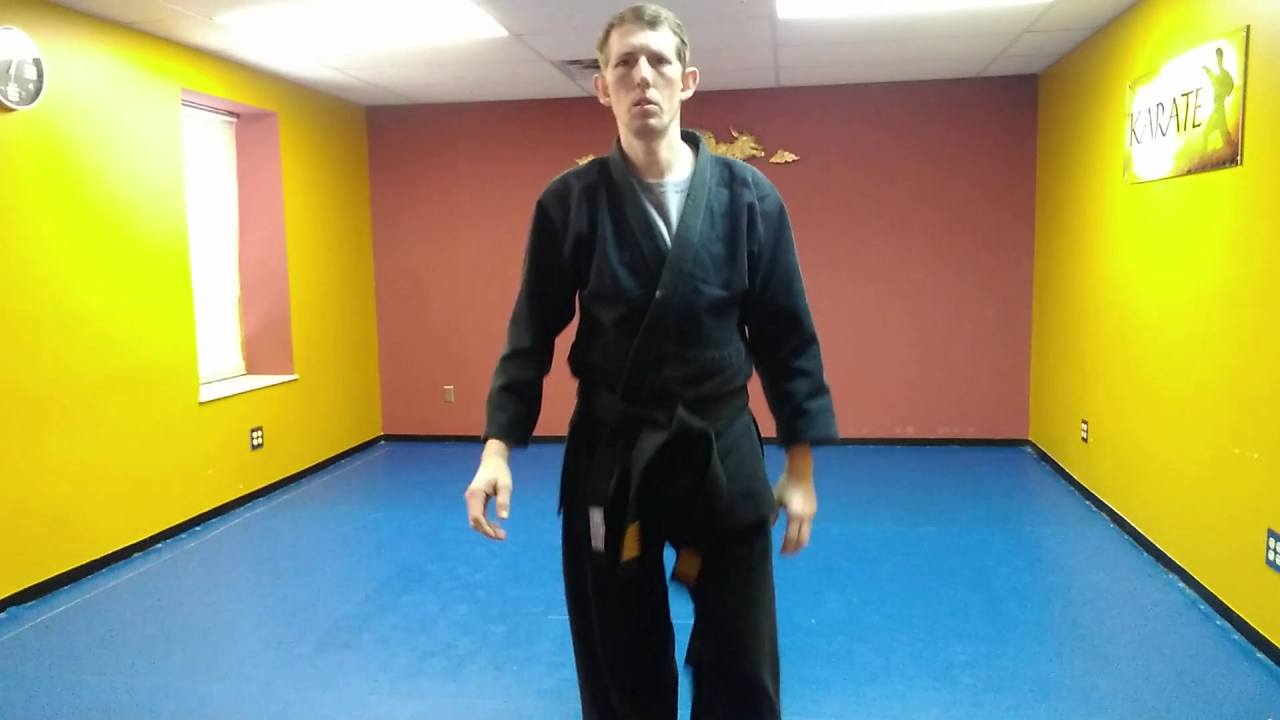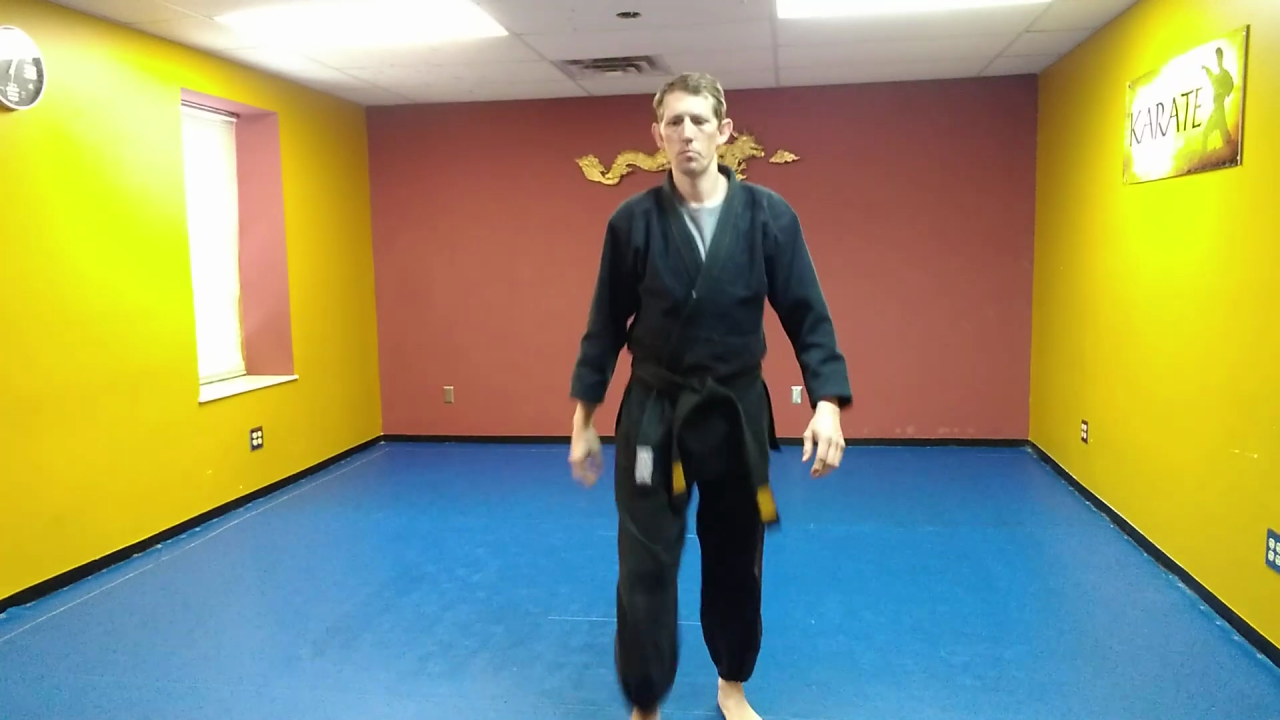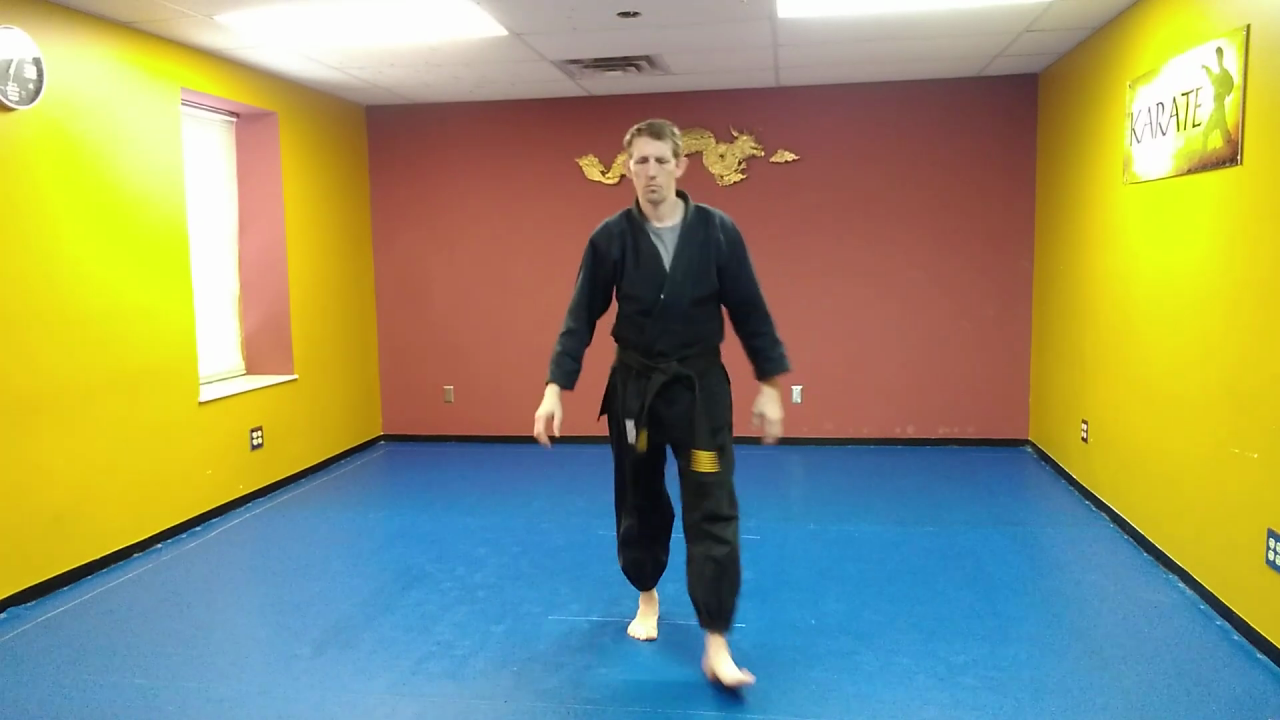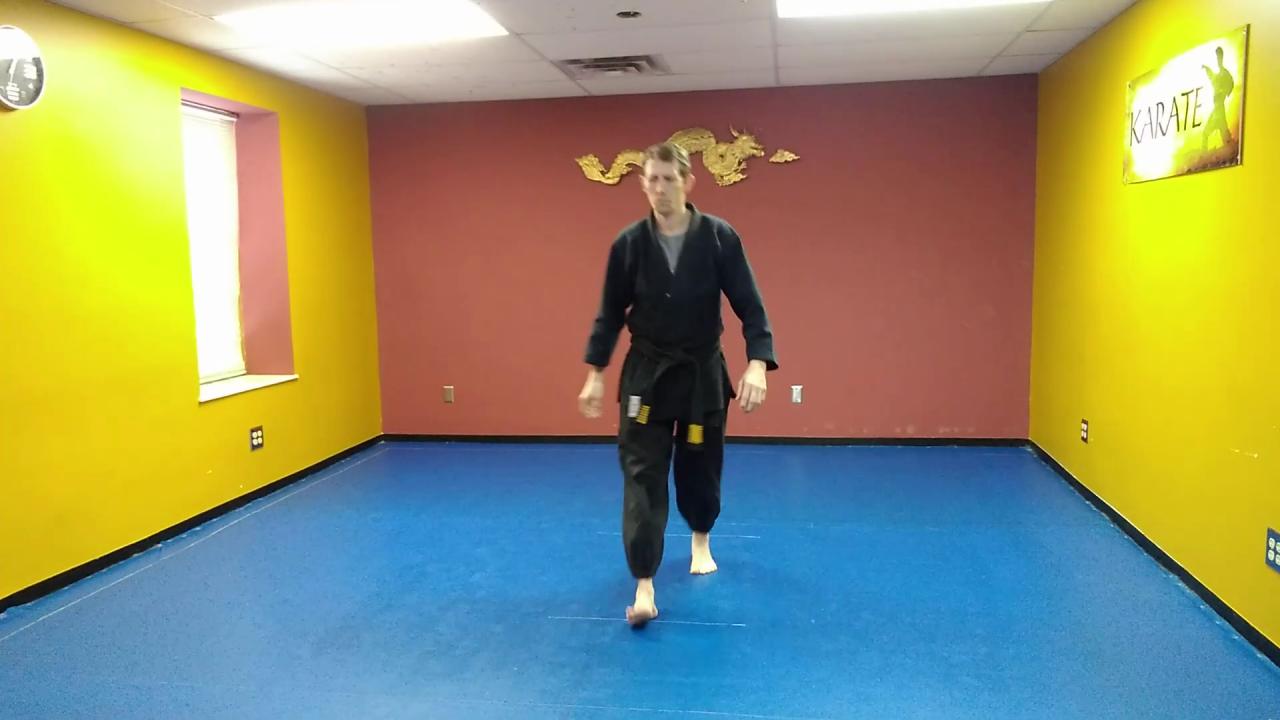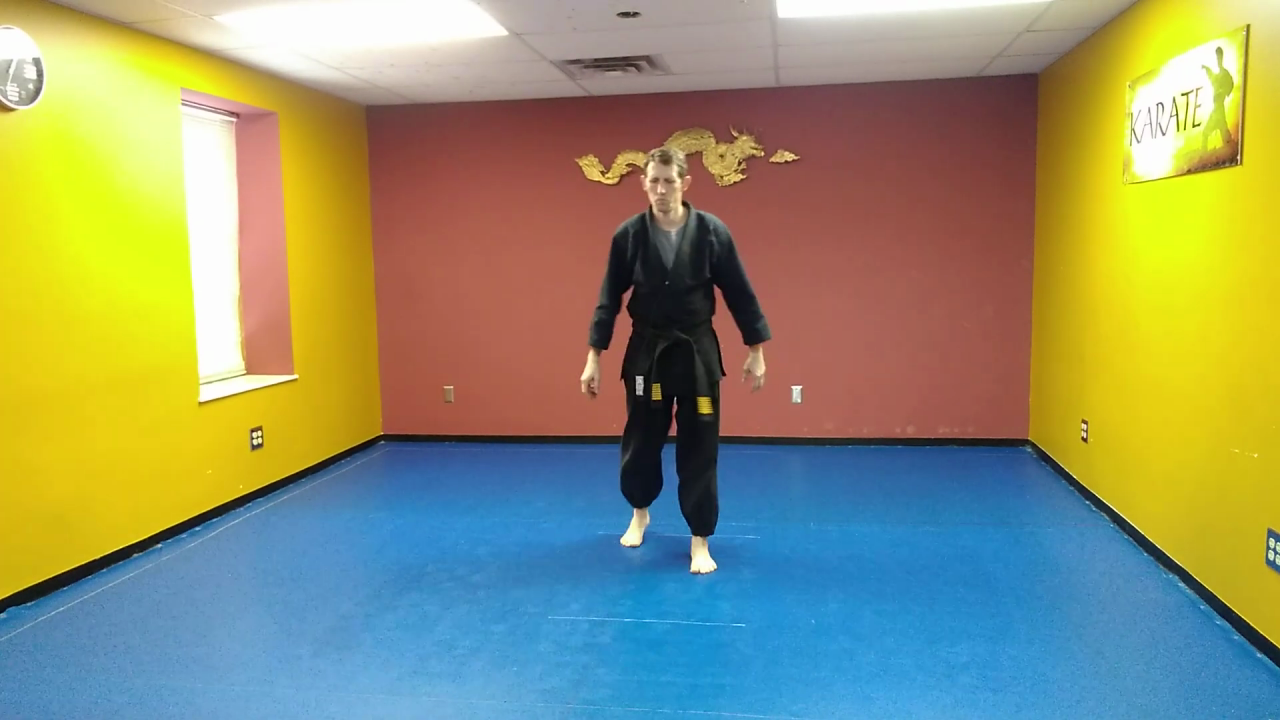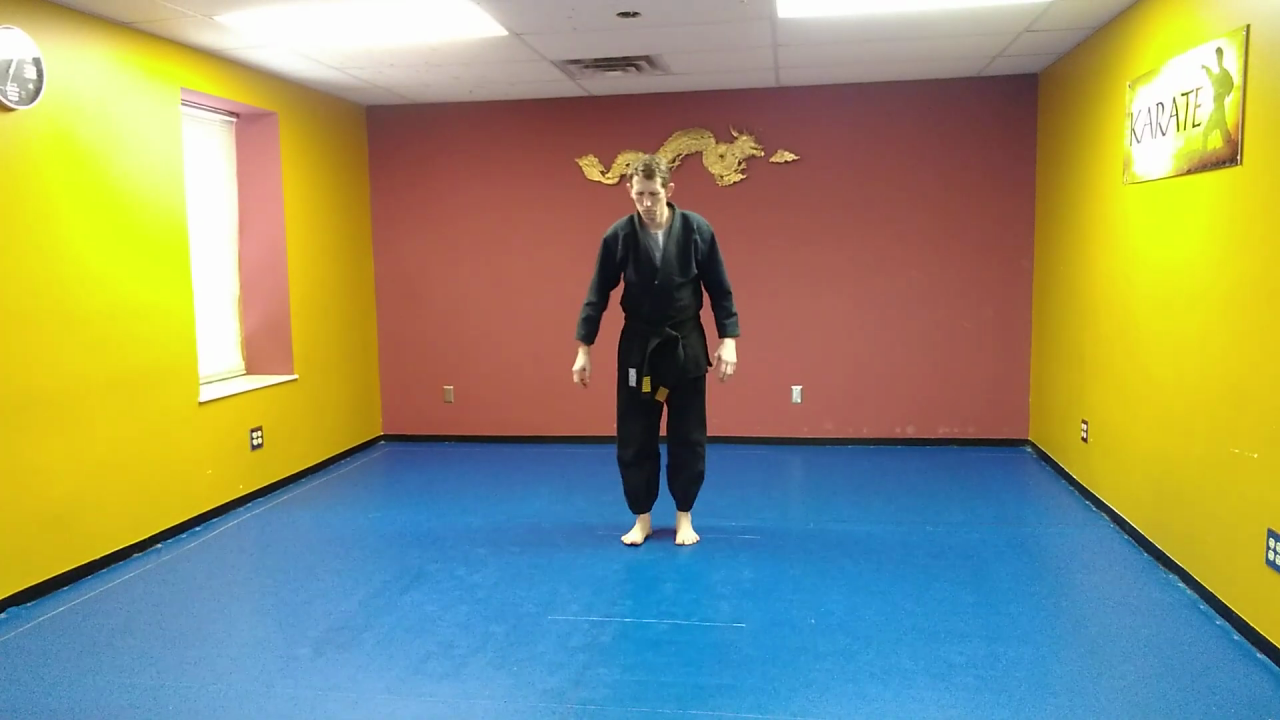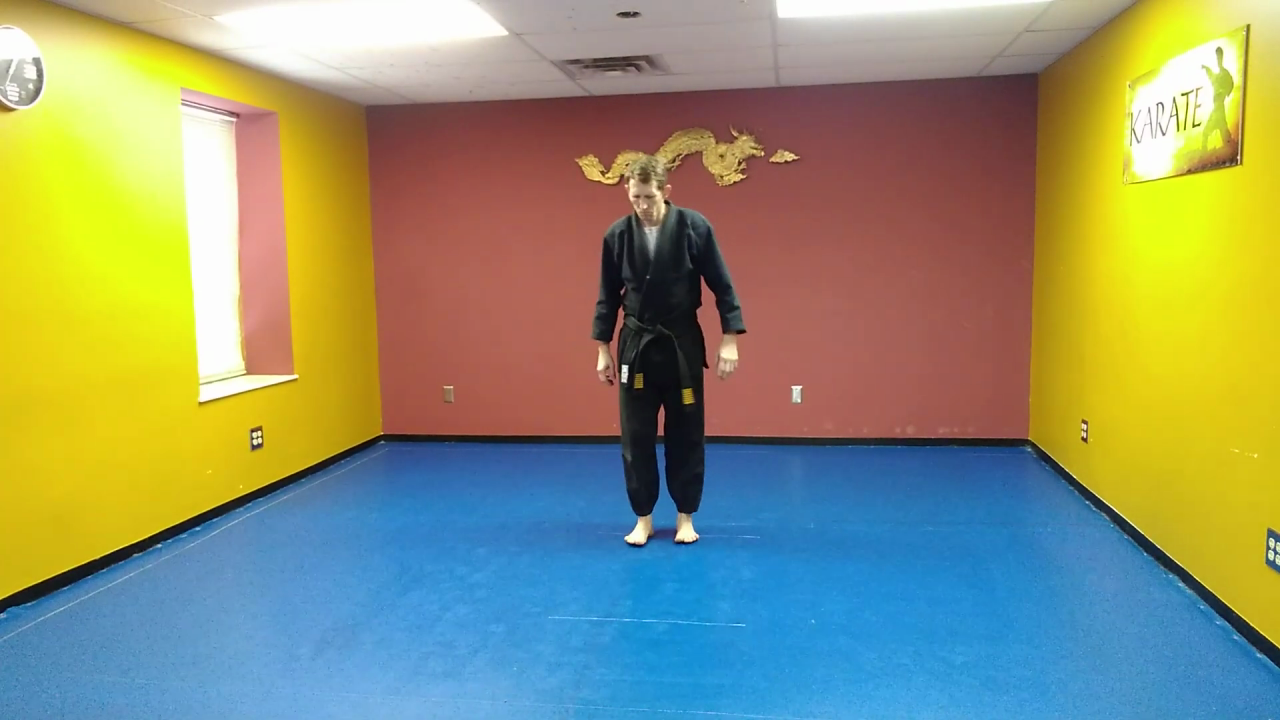
dt=0.5s
person 1, frame 1
left shoulder: (749, 197)
right shoulder: (567, 203)
left elbow: (787, 340)
right elbow: (531, 336)
left wrist: (798, 467)
right wrist: (499, 447)
left hip: (720, 454)
right hip: (609, 456)
left knee: (738, 662)
right knee: (620, 660)
person 1, frame 2
left shoulder: (768, 216)
right shoulder: (633, 221)
left elbow: (807, 318)
right elbow: (604, 324)
left wrist: (827, 405)
right wrist: (582, 418)
left hip: (737, 411)
right hip: (654, 412)
left knee: (735, 565)
right knee: (646, 574)
person 1, frame 3
left shoulder: (717, 231)
right shoulder: (610, 237)
left elbow: (749, 313)
right elbow: (581, 318)
left wrist: (769, 385)
right wrist: (555, 390)
left hip: (701, 386)
right hip: (635, 387)
left knee: (713, 513)
right knee: (641, 508)
left ankle: (716, 645)
right ankle: (646, 597)
person 1, frame 4
left shoulder: (719, 237)
right shoulder: (629, 242)
left elbow: (749, 305)
right elbow: (610, 312)
left wrist: (757, 364)
right wrist: (594, 374)
left hip: (702, 370)
right hip: (646, 371)
left knee: (700, 470)
right knee: (642, 478)
left ankle: (701, 539)
right ankle: (644, 591)
person 1, frame 5
left shoulder: (712, 232)
right shoulder: (629, 235)
left elbow: (739, 294)
right elbow: (609, 299)
left wrist: (755, 349)
right wrist: (593, 357)
left hip: (697, 350)
right hip: (647, 350)
left knee: (699, 450)
right knee: (641, 445)
left ankle: (700, 542)
right ankle: (641, 513)
person 1, frame 6
left shoulder: (697, 229)
right shoulder: (618, 235)
left elbow: (719, 289)
right elbow: (598, 295)
left wrist: (728, 341)
right wrist: (584, 349)
left hip: (686, 343)
right hip: (639, 345)
left knee: (688, 437)
right knee: (635, 438)
left ankle: (684, 516)
right ankle: (642, 518)
person 1, frame 7
left shoulder: (694, 227)
right shoulder: (617, 235)
left elbow: (721, 285)
right elbow: (608, 295)
left wrist: (730, 339)
right wrist: (603, 350)
left hip: (681, 341)
right hip: (636, 343)
left knee: (686, 435)
right knee: (636, 437)
left ankle: (685, 516)
right ankle: (643, 519)
